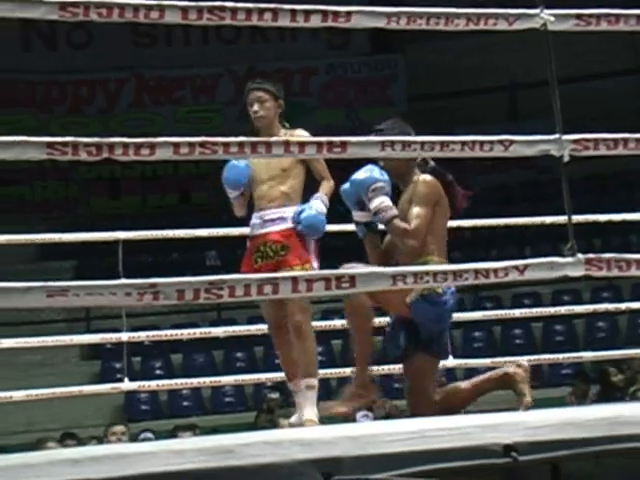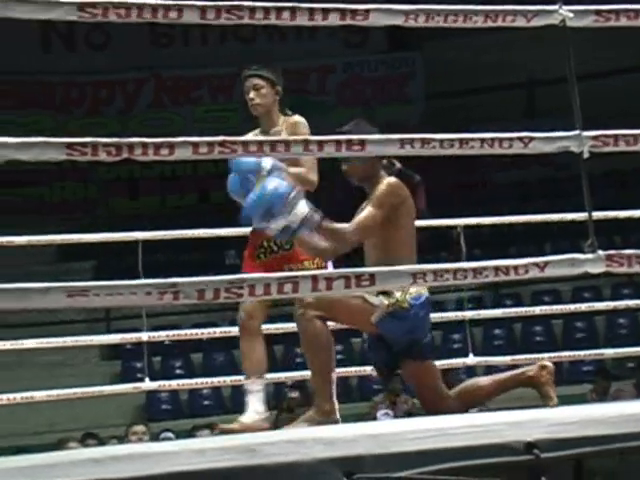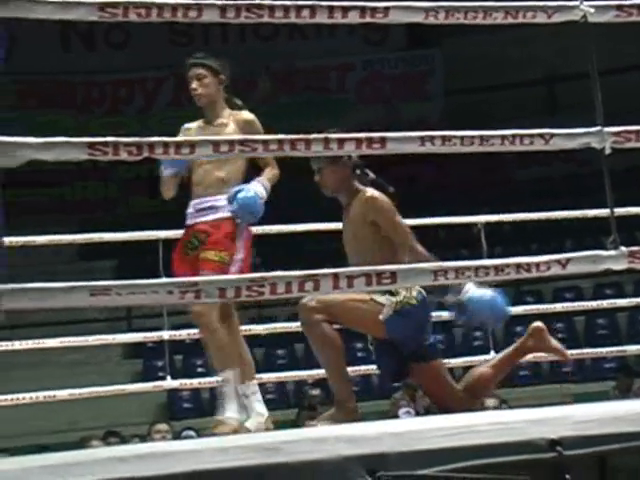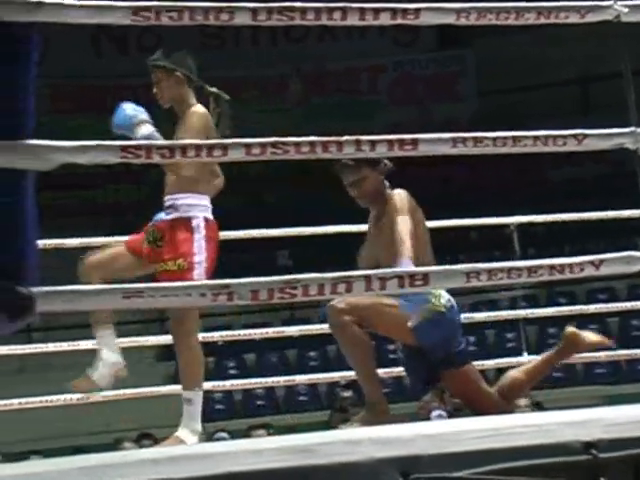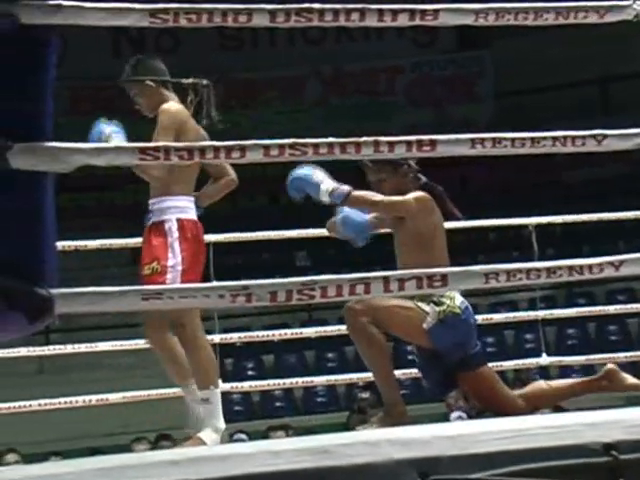
dt=0.5s
person 1, frame 1
left shoulder: (299, 138)
right shoulder: (246, 153)
left elbow: (327, 181)
right elbow: (238, 211)
left wrist: (319, 203)
right wrist: (234, 192)
left hip: (293, 234)
right hip: (258, 239)
left knee: (298, 320)
right knee: (278, 326)
left ankle: (309, 408)
right ankle: (300, 402)
person 1, frame 2
left shoulder: (295, 124)
right shoulder: (249, 141)
left elbow: (311, 178)
left wrist: (268, 166)
right wrist: (240, 188)
right hip: (261, 235)
left knee: (311, 322)
right knee: (248, 318)
left ankle: (327, 407)
right ankle: (255, 410)
person 1, frame 3
left shoulder: (244, 121)
right shoulder: (188, 132)
left elbow: (272, 168)
right elbow: (168, 191)
left wrist: (258, 189)
right wrist: (169, 169)
left hip: (228, 225)
right hip: (194, 229)
left knee: (204, 311)
right knee: (224, 320)
left ankle: (232, 408)
right ankle: (257, 411)
person 1, frame 4
left shoulder: (198, 114)
right shoulder: (190, 120)
left elbow: (187, 172)
right elbow: (217, 179)
left wrist: (146, 134)
left hip: (191, 227)
right hip: (167, 227)
left knee: (183, 327)
right knee: (90, 266)
left ankle: (190, 428)
right ankle: (109, 359)
person 1, frame 5
left shoulder: (170, 113)
right shoulder: (193, 126)
left elbow: (154, 172)
right elbow: (228, 179)
left wrist: (117, 145)
left hip: (173, 229)
right hip: (172, 228)
left knee: (188, 329)
right knee: (156, 327)
left ankle: (211, 428)
right ankle: (205, 420)
person 2, frame 1
left shoulder: (427, 185)
right shoulder: (404, 196)
left elbow: (414, 237)
right elbow: (382, 264)
left wrist: (383, 208)
right wrist: (365, 222)
left hip: (431, 292)
right hip: (419, 300)
right knee: (423, 408)
left ankle: (362, 384)
right ankle: (505, 375)
person 2, frame 2
left shoulder: (390, 188)
right shoulder: (373, 198)
left elbow: (347, 238)
right elbow: (328, 250)
left wrist: (304, 217)
right wrist: (292, 228)
left hip: (400, 302)
right hip: (396, 306)
left knee: (309, 304)
right knee: (444, 405)
right ankle: (529, 375)
person 2, frame 3
left shoulder: (370, 201)
right shoulder: (350, 210)
left elbow: (413, 251)
left wrist: (461, 287)
left hip: (400, 305)
right hip: (391, 312)
left knee: (311, 308)
right knee: (460, 402)
left ankle: (345, 408)
right ankle: (527, 342)
person 2, frame 4
left shoulder: (398, 201)
right shoulder: (376, 218)
left elbow: (405, 246)
right elbow: (366, 268)
left wrist: (404, 270)
left hip: (427, 313)
right hip: (416, 316)
left knee: (340, 311)
right knee: (494, 404)
left ankle: (376, 410)
right ankle: (565, 346)
person 2, frame 5
left shoulder: (418, 202)
right shoulder: (398, 214)
left elbow: (374, 202)
right elbow: (349, 223)
left wrist: (327, 188)
right wrist: (347, 222)
left hip: (442, 316)
right hip: (438, 320)
left knee: (357, 310)
right knee: (513, 405)
left ankle: (393, 410)
right ankle: (603, 381)
